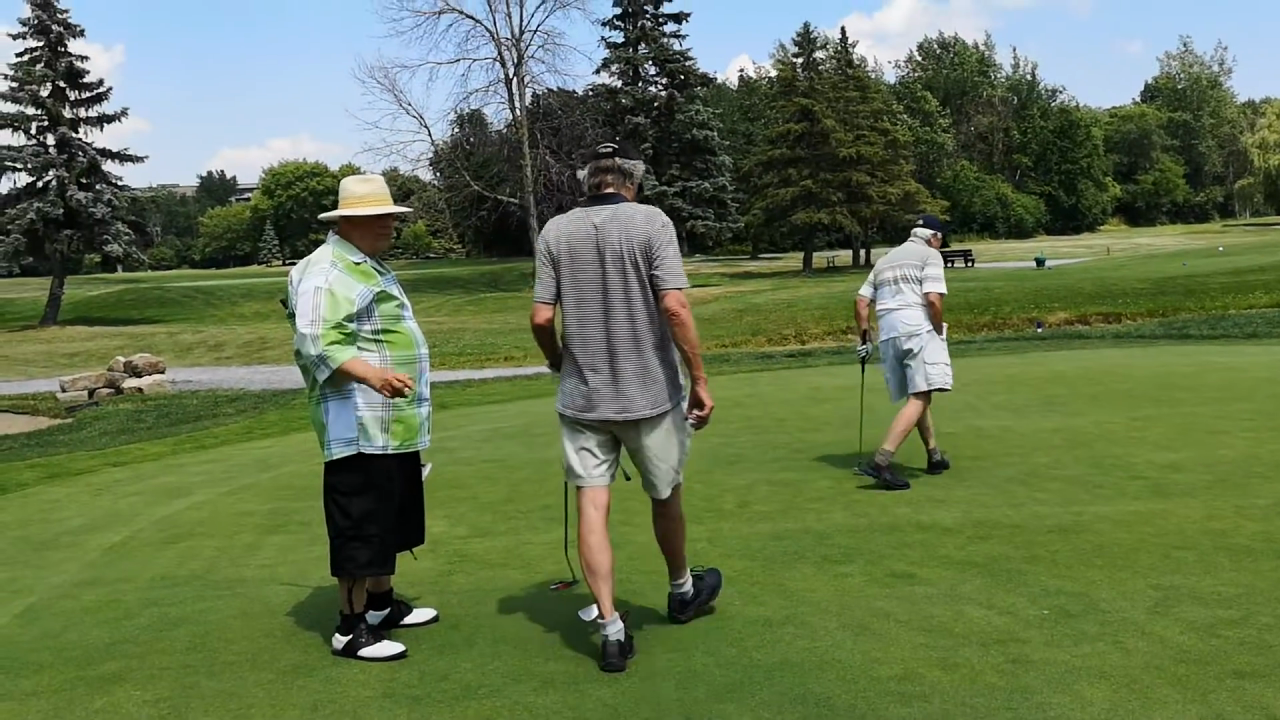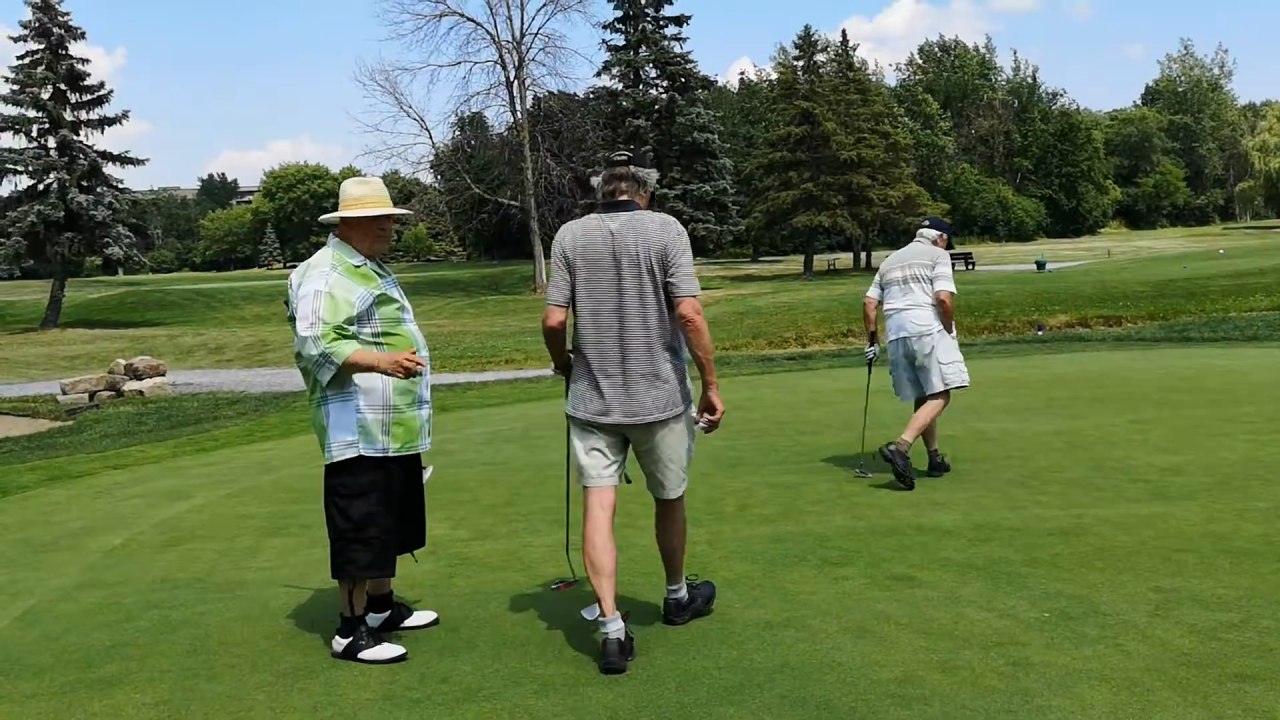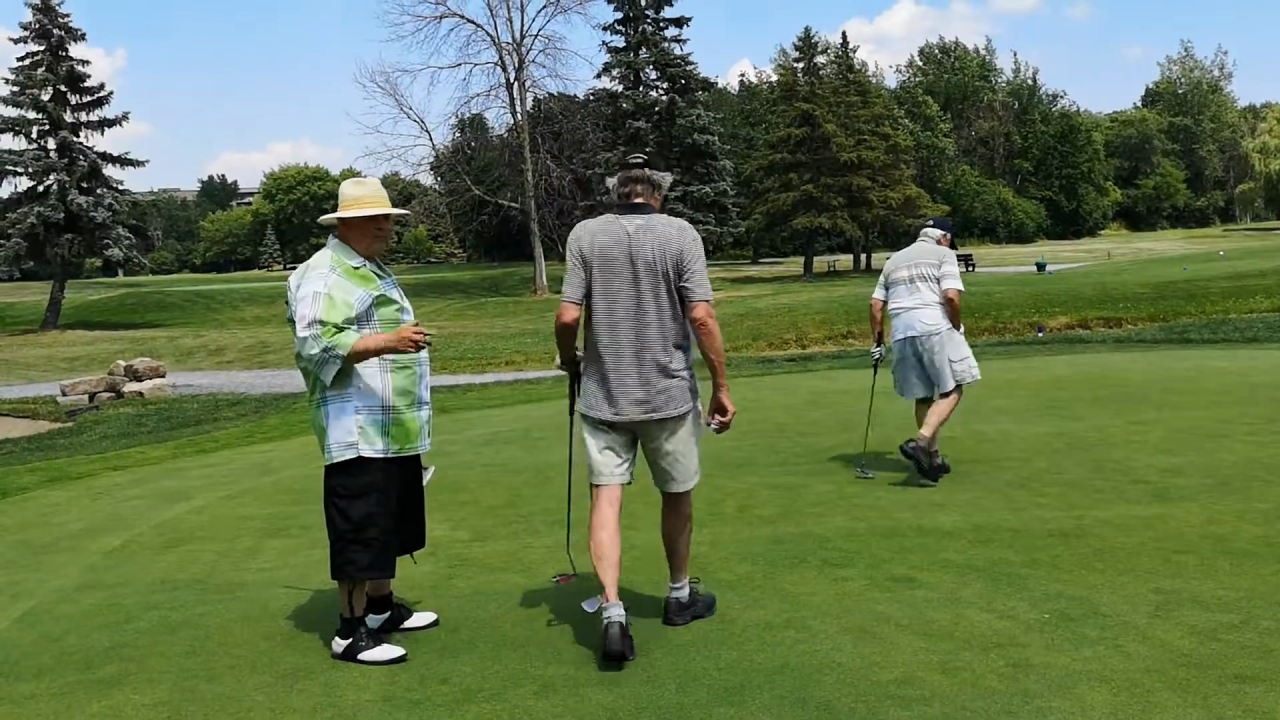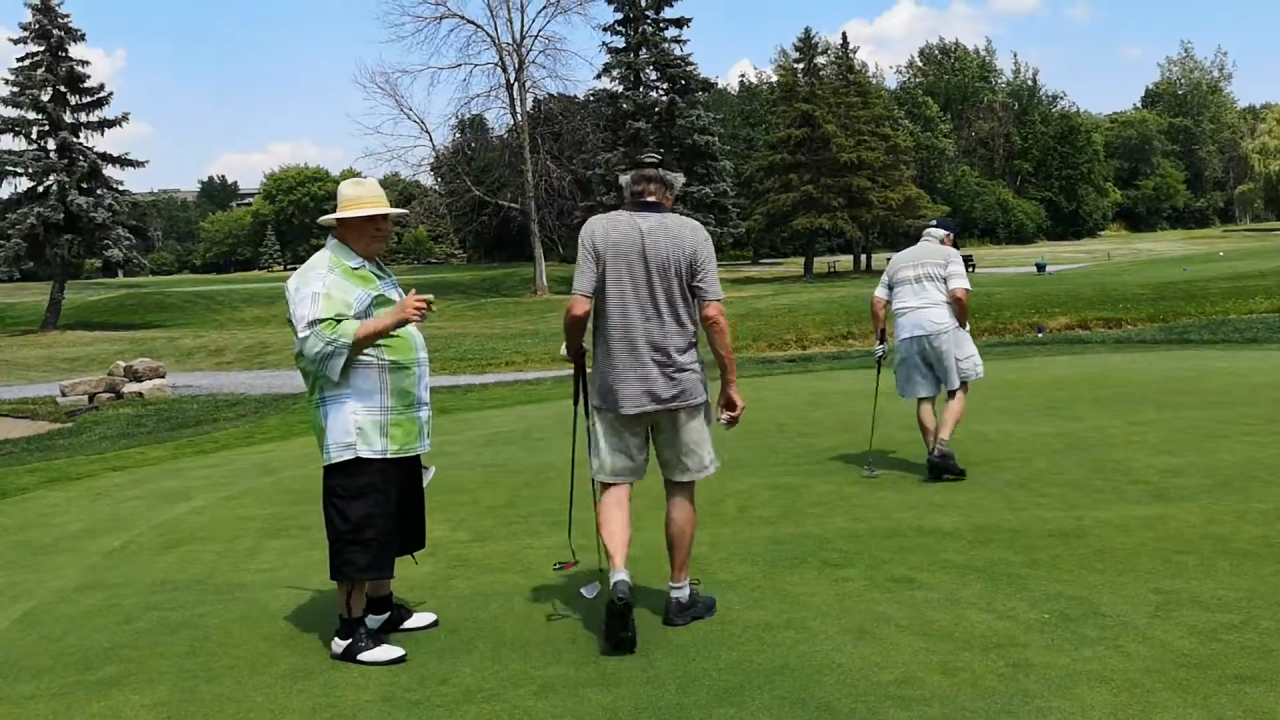
dt=0.1s
person 1, frame 1
left shoulder: (555, 230)
right shoulder: (651, 221)
left elbow: (542, 319)
right elbow: (674, 307)
left wrist: (558, 361)
right wrist: (699, 379)
left hip: (582, 395)
right hip: (650, 392)
left knee: (592, 507)
right knee: (665, 497)
left ankle: (610, 628)
right ankle: (683, 592)
person 1, frame 2
left shoulder: (570, 235)
right shoulder: (665, 229)
left elbow: (553, 321)
right elbow: (688, 313)
left wrist: (563, 364)
right wrist: (710, 385)
left hip: (592, 398)
right hip: (659, 395)
left knee: (598, 507)
right knee: (670, 498)
left ankle: (611, 628)
right ankle: (678, 596)
person 1, frame 3
left shoulder: (585, 234)
right shoulder: (680, 233)
left elbow: (567, 316)
right elbow: (702, 318)
left wrist: (568, 359)
right wrist: (721, 386)
left hip: (604, 395)
right hip: (668, 394)
left knee: (606, 500)
right knee: (676, 496)
left ankle: (612, 615)
right ankle: (680, 595)
person 1, frame 4
left shoulder: (597, 229)
right shoulder: (691, 232)
left elbow: (577, 310)
right elbow: (713, 316)
left wrist: (573, 350)
right wrist: (730, 382)
left hip: (614, 387)
right hip: (680, 386)
left knee: (614, 489)
right knee: (681, 490)
left ankle: (619, 580)
right ankle: (680, 596)
person 2, frame 1
left shoulder: (369, 265)
right shoulder: (326, 270)
right elbow: (319, 343)
left wrist: (390, 375)
right wrist: (373, 375)
left hip: (393, 424)
right hip: (358, 426)
left knee: (387, 519)
right knee: (360, 524)
left ankle: (382, 604)
right ankle: (351, 628)
person 2, frame 2
left shoulder: (370, 268)
right shoulder: (326, 273)
right elbow: (319, 344)
right wrist: (382, 362)
left hip: (394, 426)
right hip: (358, 428)
left knee: (387, 522)
right knee: (360, 527)
left ankle: (381, 607)
right ankle: (351, 630)
person 2, frame 3
left shoulder: (372, 269)
right shoulder: (324, 274)
right elbow: (319, 343)
right wrist: (387, 341)
left hip: (394, 426)
right hip: (359, 429)
left knee: (386, 522)
right knee: (360, 529)
left ankle: (381, 608)
right ankle: (351, 632)
person 2, frame 4
left shoulder: (371, 269)
right shoulder: (324, 274)
right elbow: (322, 340)
right wrist: (391, 319)
left hip: (392, 426)
right hip: (357, 429)
left knee: (386, 523)
right knee: (359, 529)
left ankle: (381, 608)
right ankle: (351, 632)
person 3, frame 1
left shoulder: (886, 259)
right shoulder: (930, 255)
left elbow: (862, 302)
right elbow: (933, 299)
left wrist: (864, 338)
right wrist: (940, 331)
left hip: (888, 334)
right hip: (918, 331)
left knee: (916, 396)
right knee: (920, 398)
left ankle: (935, 456)
right ankle: (883, 458)
person 3, frame 2
left shoulder: (890, 260)
right shoulder: (938, 255)
left elbow: (869, 303)
right elbow: (944, 298)
left wrist: (871, 340)
right wrist: (949, 330)
left hip: (896, 334)
right hip: (927, 330)
left knee: (923, 397)
right knee: (938, 397)
left ankle: (935, 459)
right ankle: (899, 447)
person 3, frame 3
left shoulder: (894, 260)
right shoulder: (944, 254)
left elbow: (875, 304)
right elbow: (952, 296)
left wrist: (878, 341)
right wrist: (957, 327)
left hip: (902, 334)
right hip: (935, 329)
left knee: (924, 398)
right knee: (951, 393)
left ankle: (933, 460)
right ankle: (920, 442)
person 3, frame 4
left shoulder: (897, 259)
right shoulder: (949, 254)
left elbow: (878, 302)
right elbow: (959, 295)
left wrist: (880, 338)
right wrist: (963, 326)
left hip: (906, 333)
right hip: (941, 328)
left knee: (925, 397)
right knee: (958, 390)
left ankle: (936, 458)
right ankle: (942, 448)
